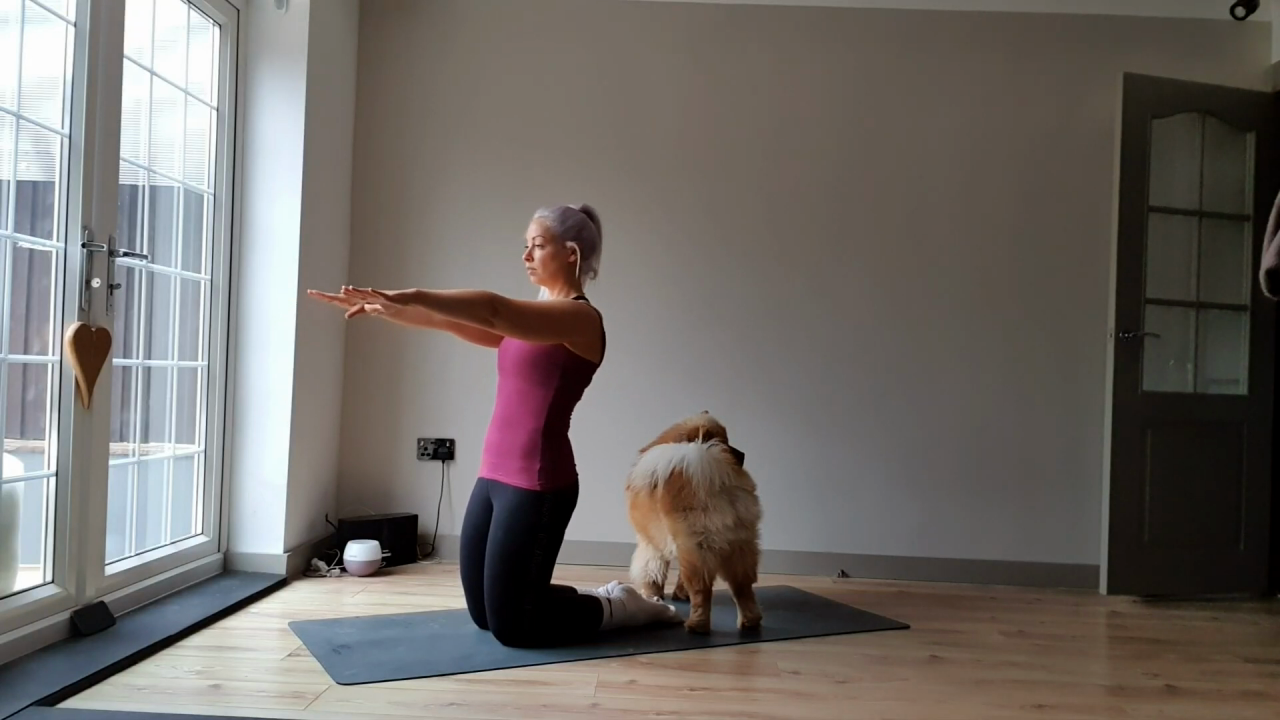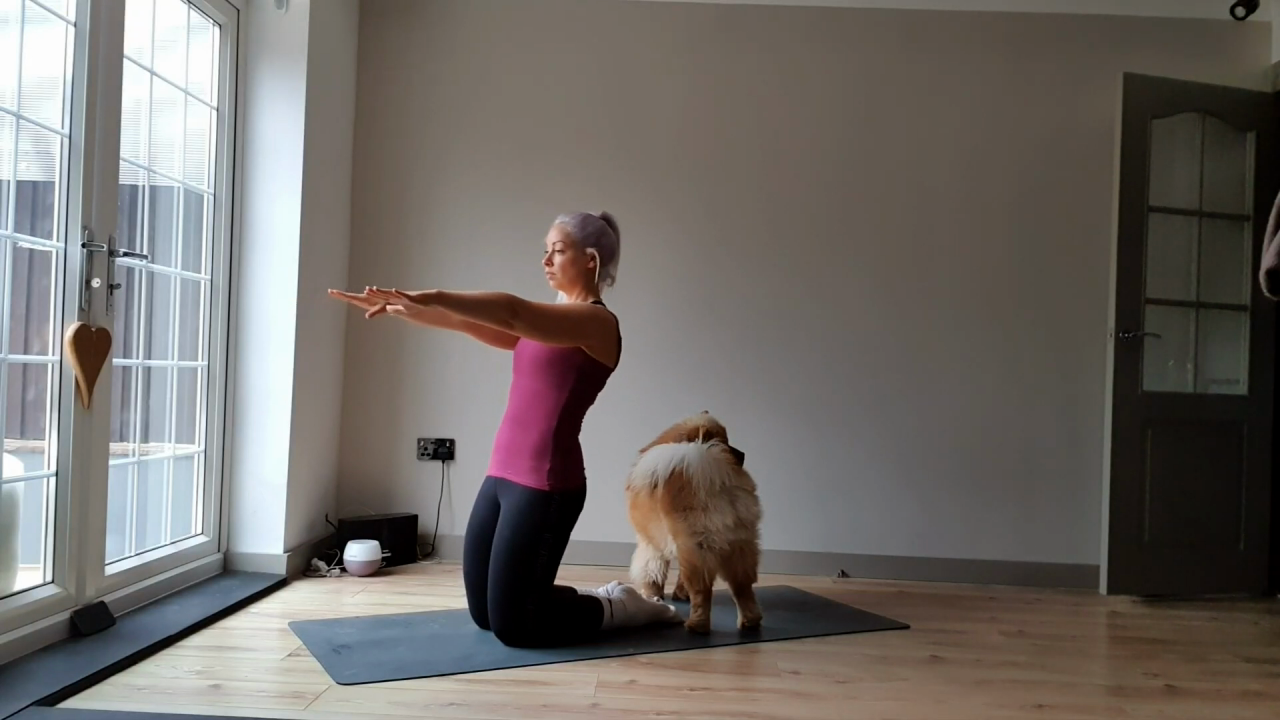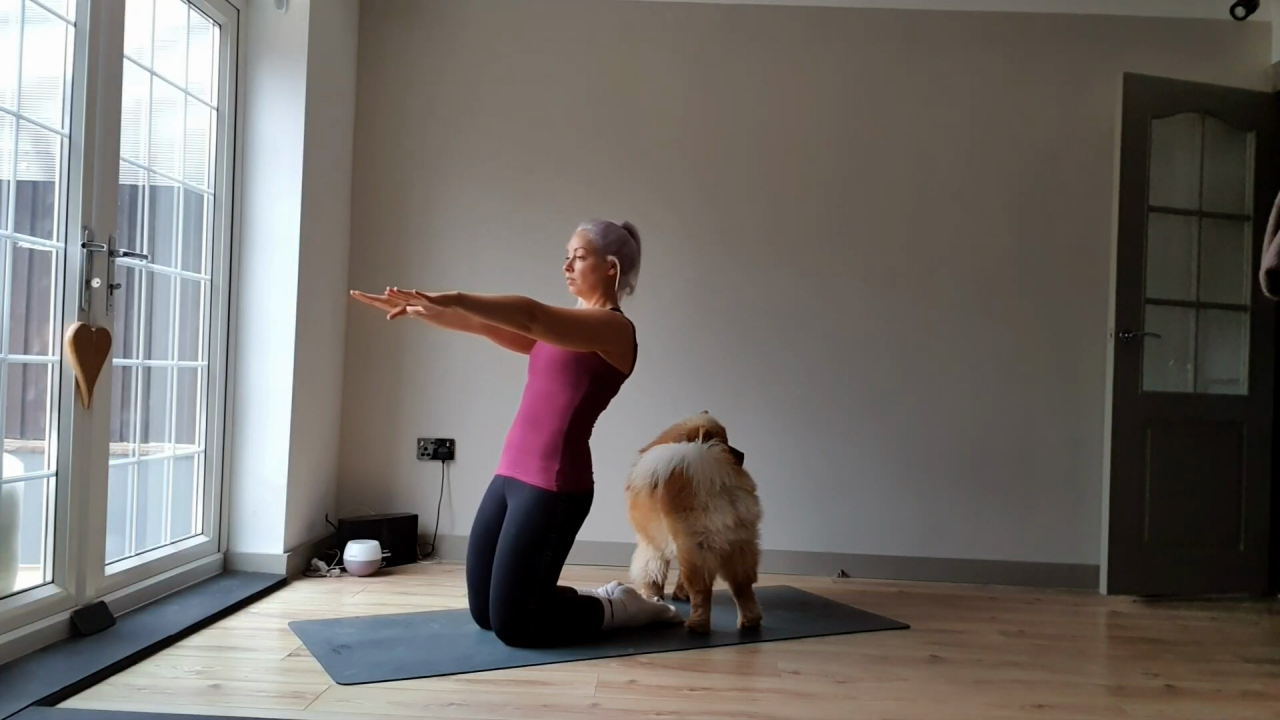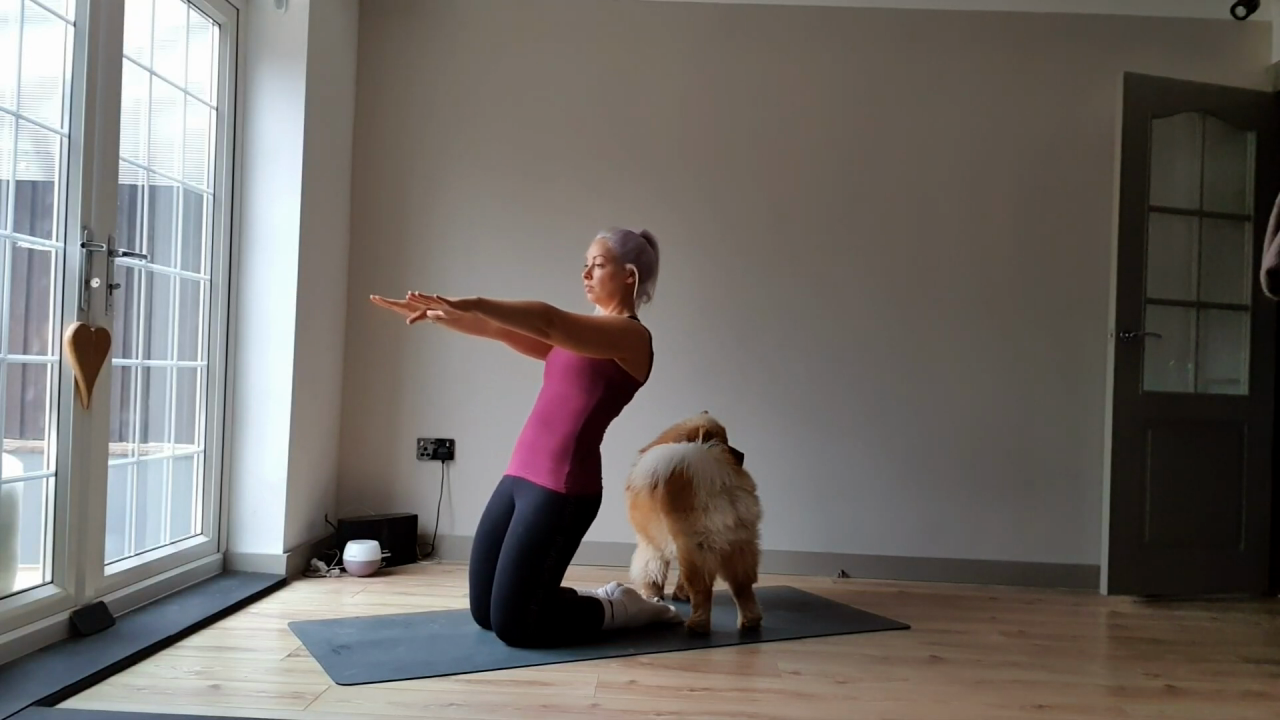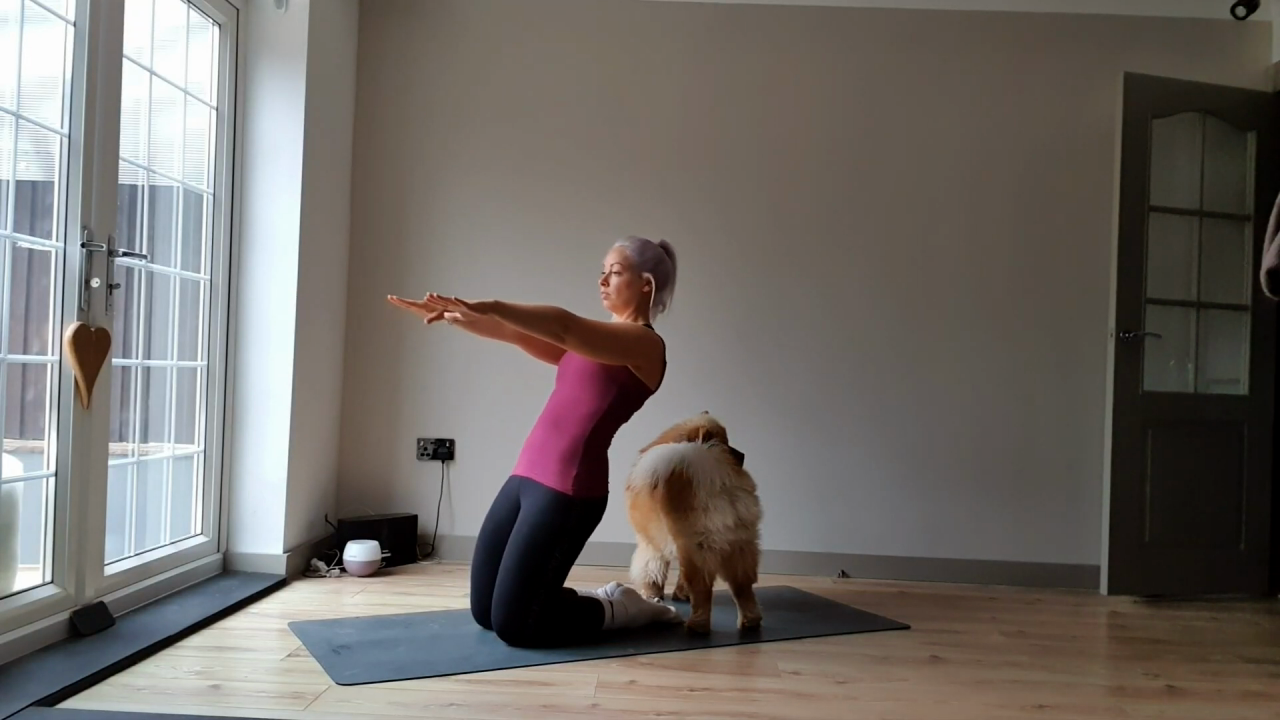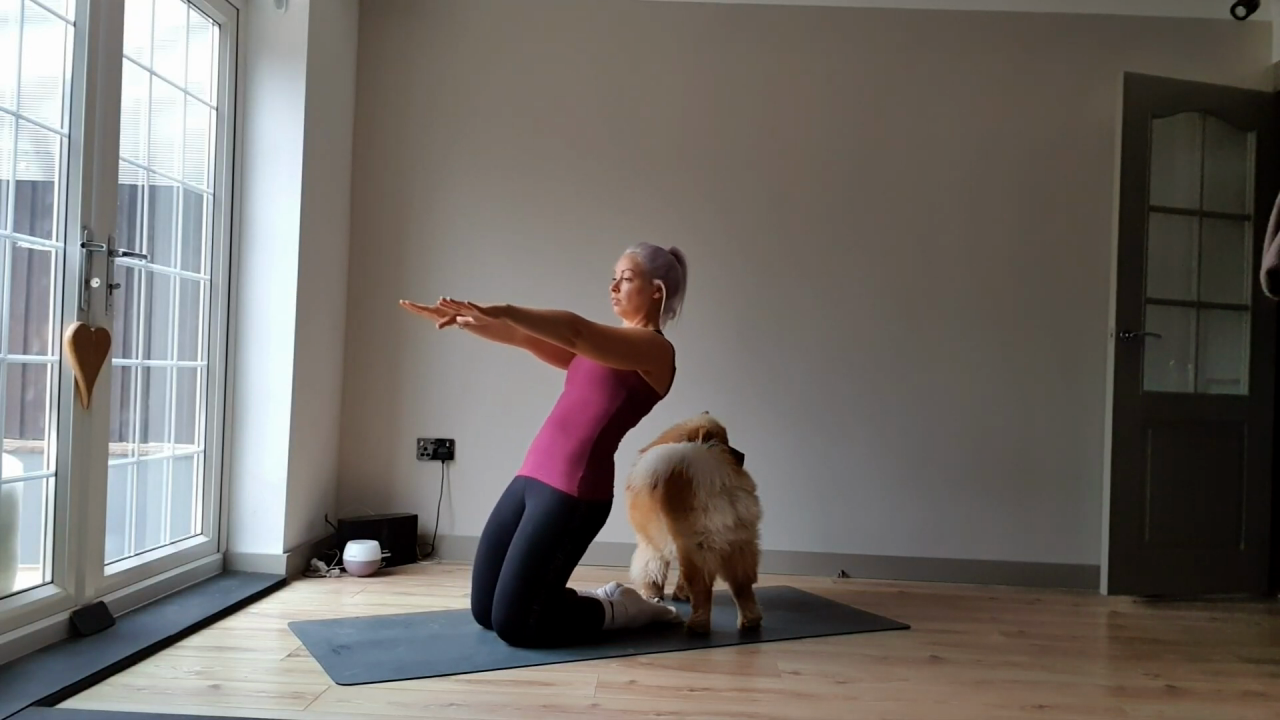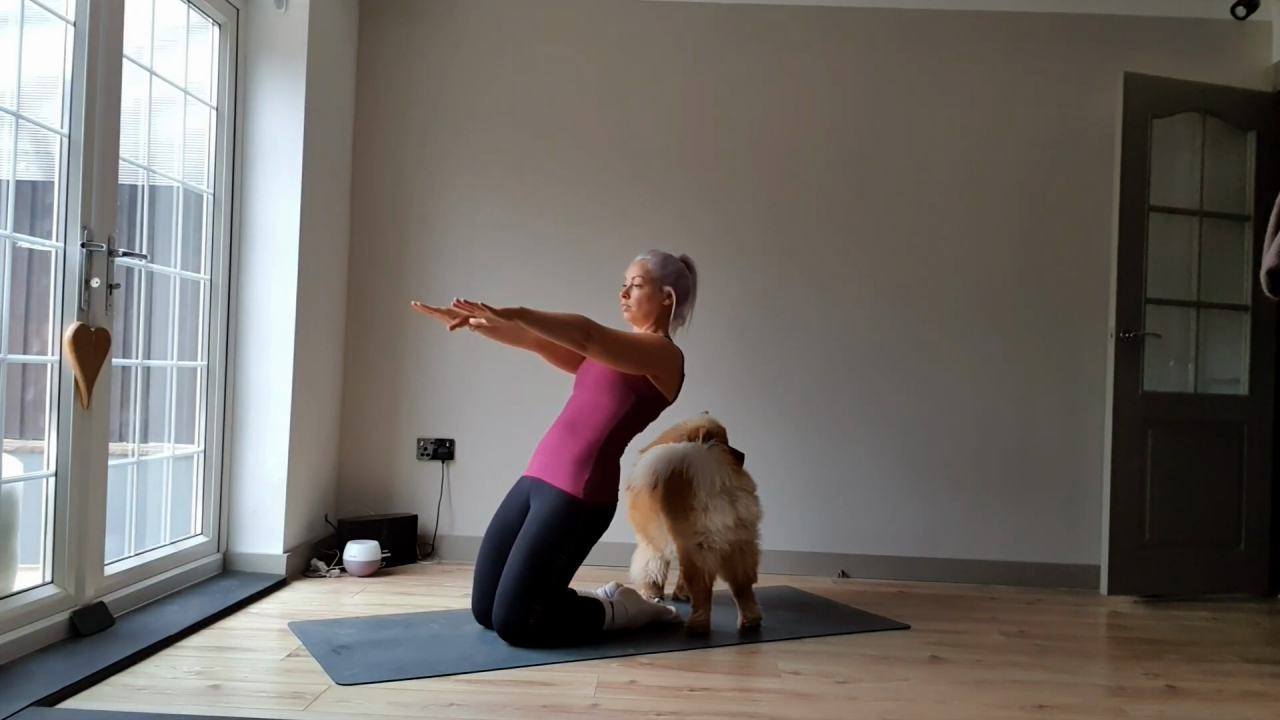
dt=0.4s
person 1, frame 1
left shoulder: (581, 319)
right shoulder: (528, 320)
left elbow: (492, 309)
right elbow: (452, 321)
left wrist: (412, 294)
right wrist: (382, 307)
left hip: (538, 484)
right hip: (496, 477)
left knee: (511, 625)
right knee: (483, 614)
left ankle: (618, 607)
right ankle: (604, 596)
person 1, frame 2
left shoulder: (597, 323)
right shoulder: (544, 325)
left elbow: (511, 312)
right elbow: (468, 323)
left wrist: (432, 296)
right wrist: (399, 307)
left hip: (546, 484)
right hip: (503, 476)
left knee: (513, 625)
right knee: (483, 612)
left ankle: (620, 608)
right ankle: (601, 597)
person 1, frame 3
left shoulder: (615, 328)
right shoulder: (560, 330)
left elbow: (529, 315)
right elbow: (487, 326)
left wrist: (453, 297)
right wrist: (420, 309)
left hip: (554, 484)
right hip: (512, 474)
left knee: (513, 624)
right knee: (483, 612)
left ankle: (619, 607)
right ankle: (602, 597)
person 1, frame 4
left shoulder: (632, 337)
right shoulder: (577, 337)
left elbow: (548, 321)
right elbow: (502, 331)
left wrist: (474, 303)
right wrist: (437, 313)
left hip: (563, 486)
right hip: (521, 476)
left knee: (513, 624)
right knee: (485, 613)
left ankle: (621, 609)
right ankle: (606, 599)
person 1, frame 5
left shoulder: (645, 344)
right shoulder: (590, 342)
left elbow: (563, 326)
right elbow: (517, 333)
left wrist: (491, 305)
right wrist: (453, 315)
left hip: (569, 487)
right hip: (527, 475)
left knee: (513, 623)
right knee: (485, 611)
left ankle: (620, 608)
right ankle: (605, 599)
person 1, frame 6
left shoulder: (655, 350)
right shoulder: (598, 349)
left elbow: (575, 331)
right elbow: (527, 338)
left wrist: (503, 310)
right wrist: (464, 319)
left hip: (575, 488)
right hip: (533, 476)
left knee: (513, 622)
right knee: (484, 610)
left ankle: (621, 609)
right ankle: (606, 599)
person 1, frame 7
left shoulder: (664, 355)
right shoulder: (607, 354)
left elbow: (586, 334)
right elbow: (536, 341)
left wrist: (515, 313)
right wrist: (474, 321)
left hip: (580, 490)
right hip: (538, 477)
left knee: (514, 622)
right knee: (485, 610)
left ankle: (621, 609)
right ankle: (606, 599)
